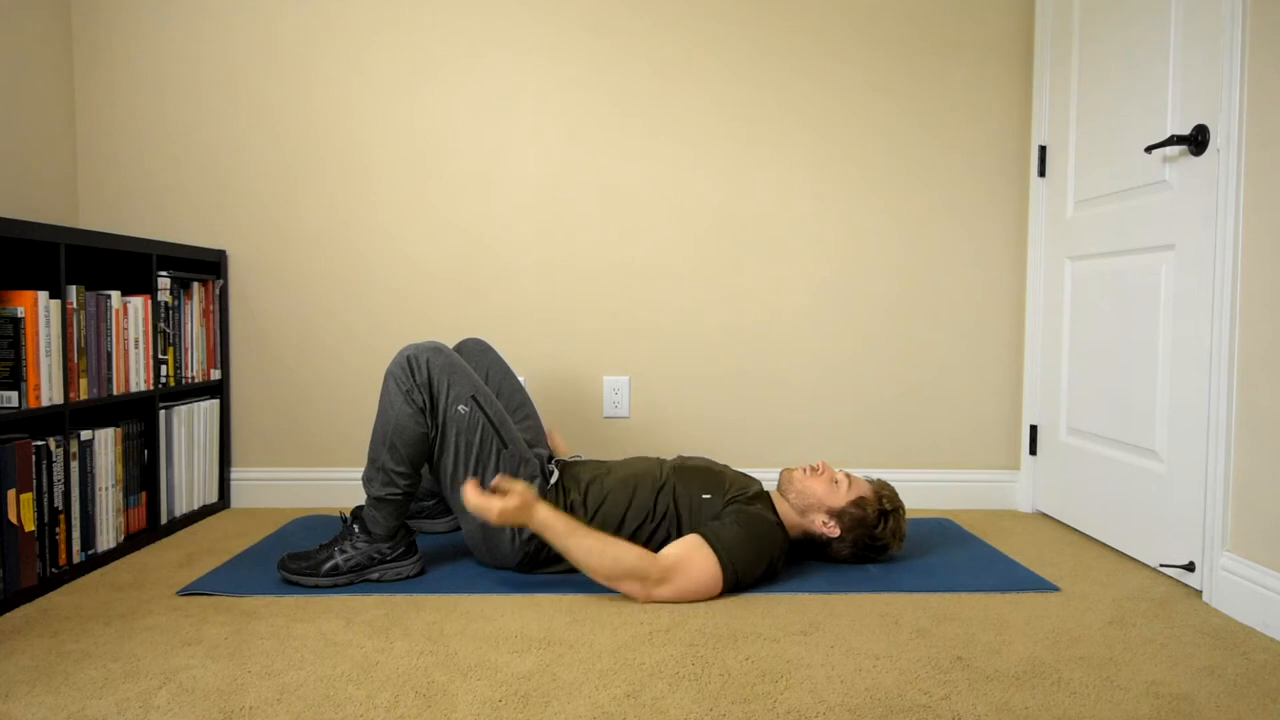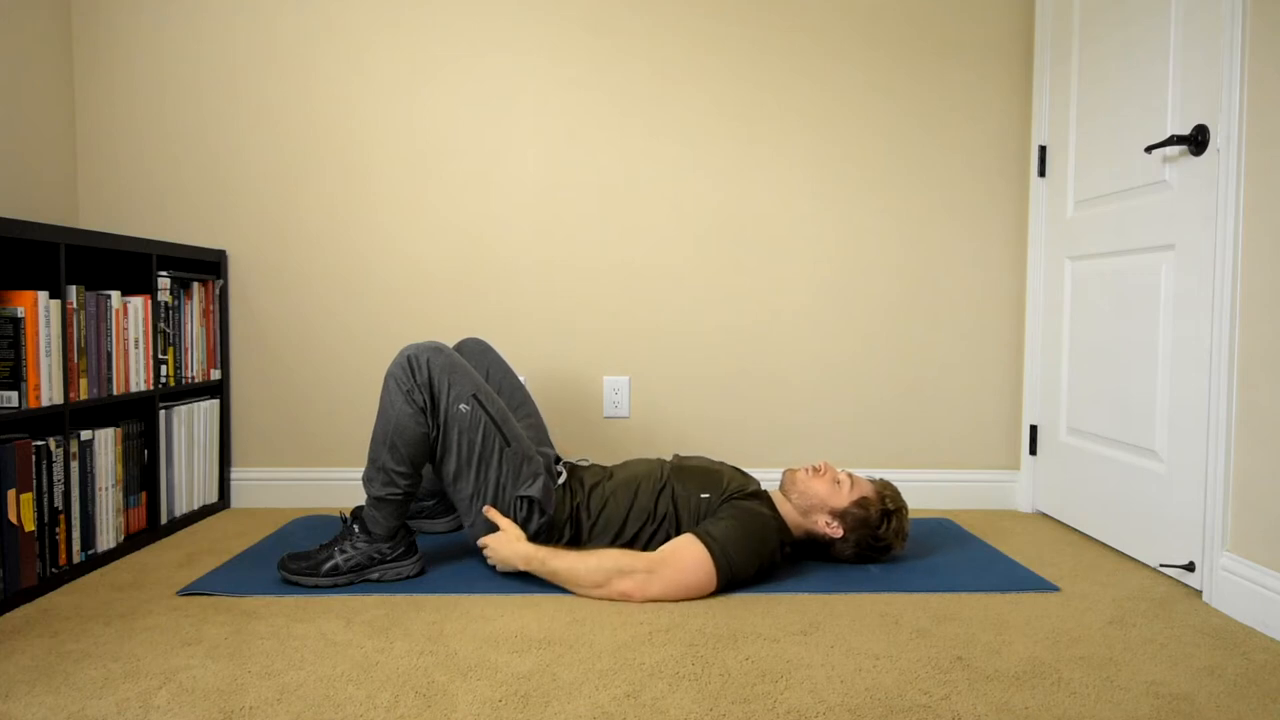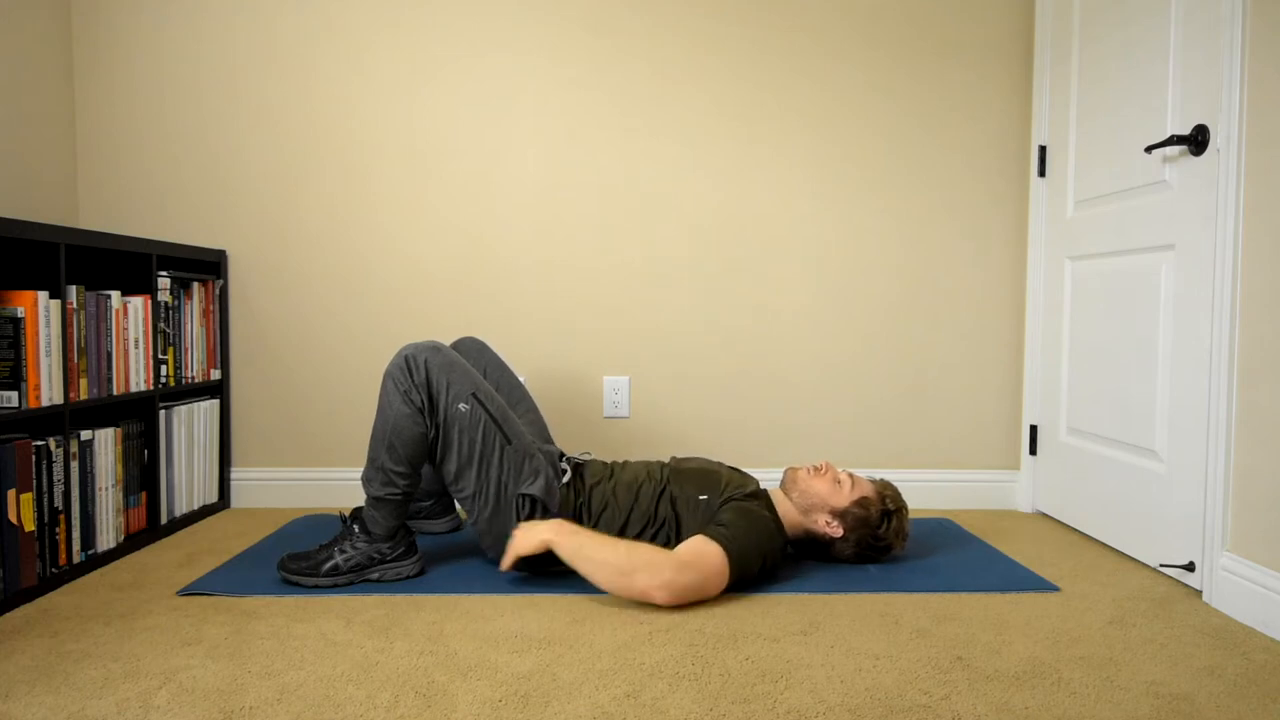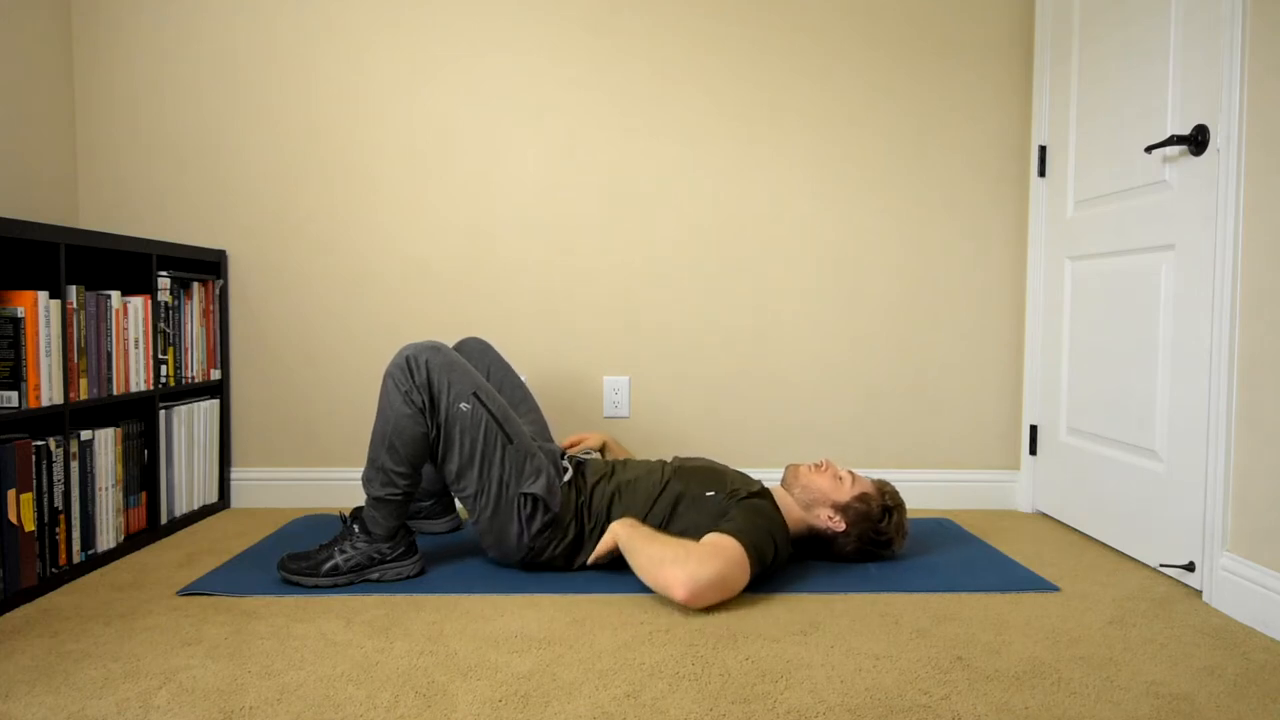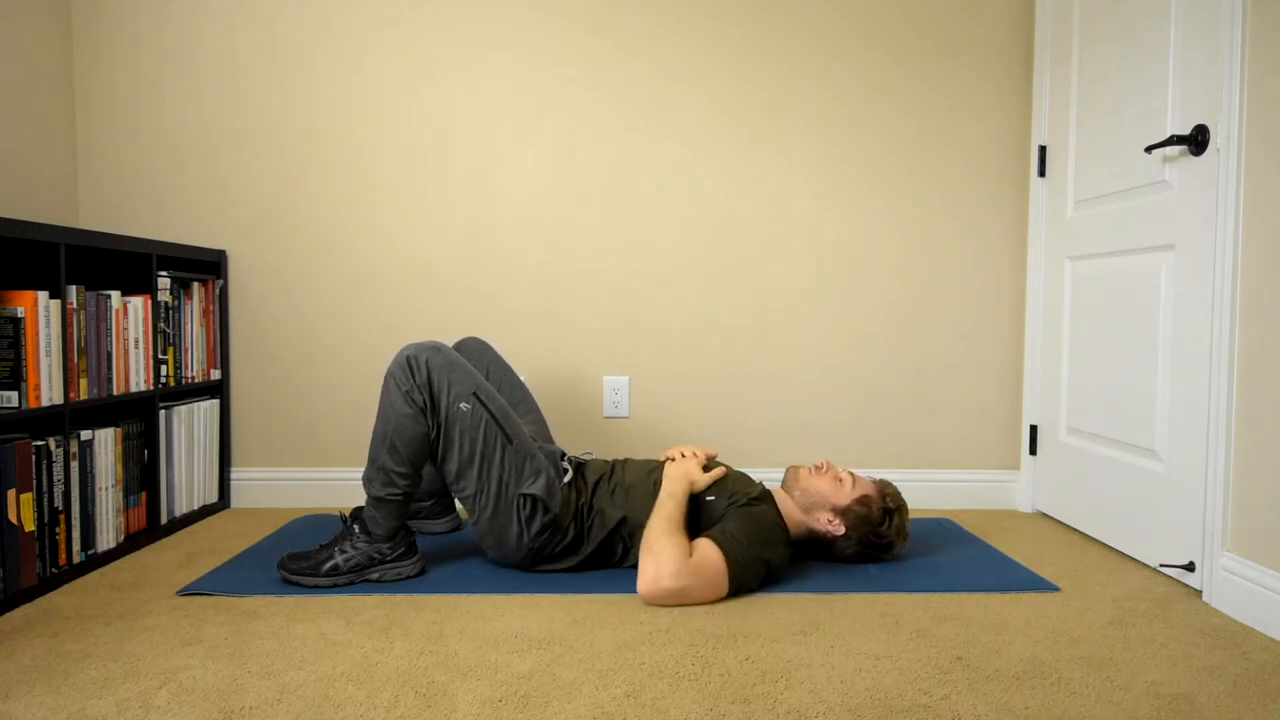
dt=1s
person 1, frame 1
left shoulder: (758, 537)
right shoulder: (753, 506)
left elbow: (653, 579)
left wrist: (533, 517)
right wrist: (560, 461)
left hip: (537, 511)
right hip: (554, 485)
left knee: (422, 365)
right knee: (470, 352)
left ankle: (378, 543)
right ankle: (426, 503)
person 1, frame 2
left shoulder: (753, 534)
right shoulder: (749, 503)
left elbow: (640, 580)
left wrist: (525, 555)
left hip: (532, 511)
right hip: (559, 482)
left knee: (423, 366)
right knee: (470, 353)
left ankle: (378, 542)
right ankle: (431, 503)
person 1, frame 3
left shoulder: (756, 532)
right shoulder: (751, 505)
left elbow: (664, 581)
left wrist: (553, 534)
left hip: (534, 509)
right hip: (563, 480)
left knee: (420, 365)
right knee: (467, 351)
left ankle: (378, 543)
right ankle: (427, 504)
person 1, frame 4
left shoulder: (761, 529)
right shoulder: (754, 503)
left elbow: (689, 581)
left wrist: (623, 528)
right wrist: (609, 447)
left hip: (535, 516)
right hip: (563, 479)
left knee: (421, 364)
right knee: (470, 352)
left ankle: (379, 543)
right ankle: (428, 504)
person 1, frame 5
left shoulder: (762, 538)
right shoulder: (757, 506)
left elbow: (659, 581)
left wrist: (676, 482)
right wrist: (689, 465)
left hip: (535, 516)
right hip: (563, 478)
left knee: (422, 365)
right knee: (470, 352)
left ankle: (379, 542)
right ankle: (428, 504)
